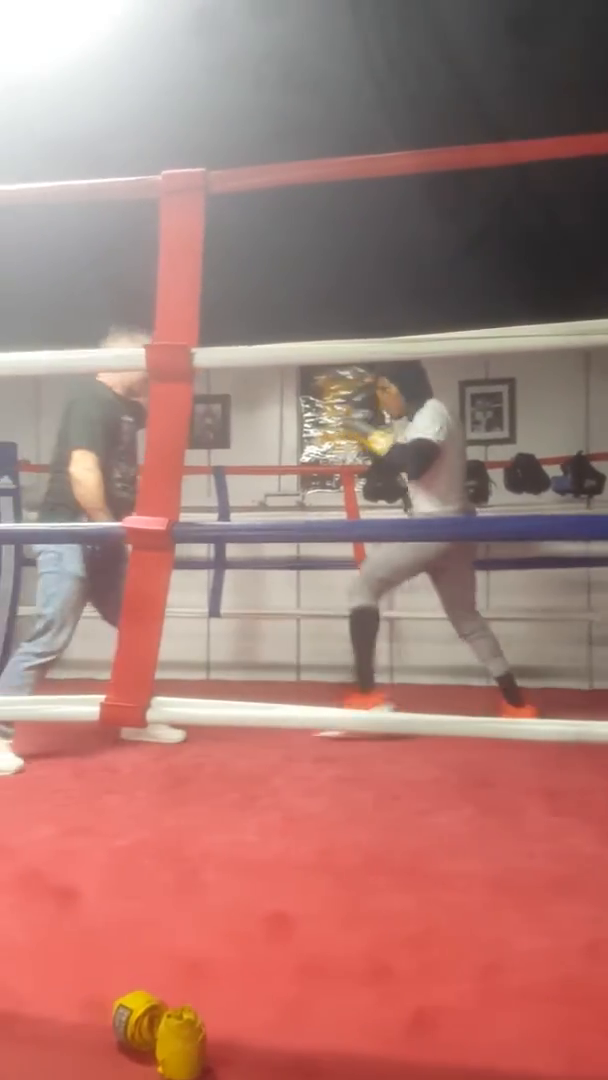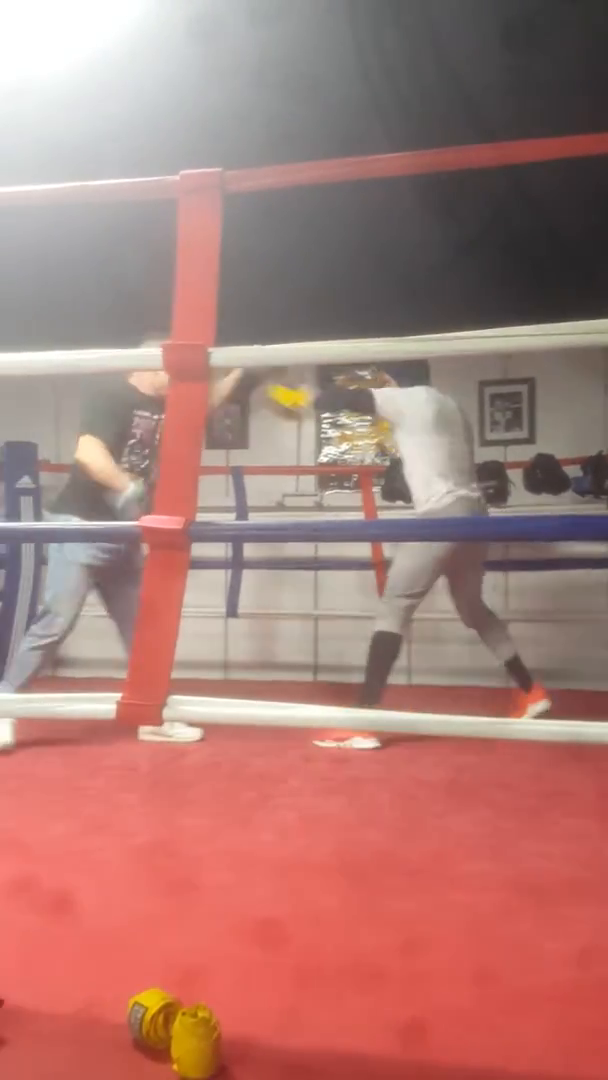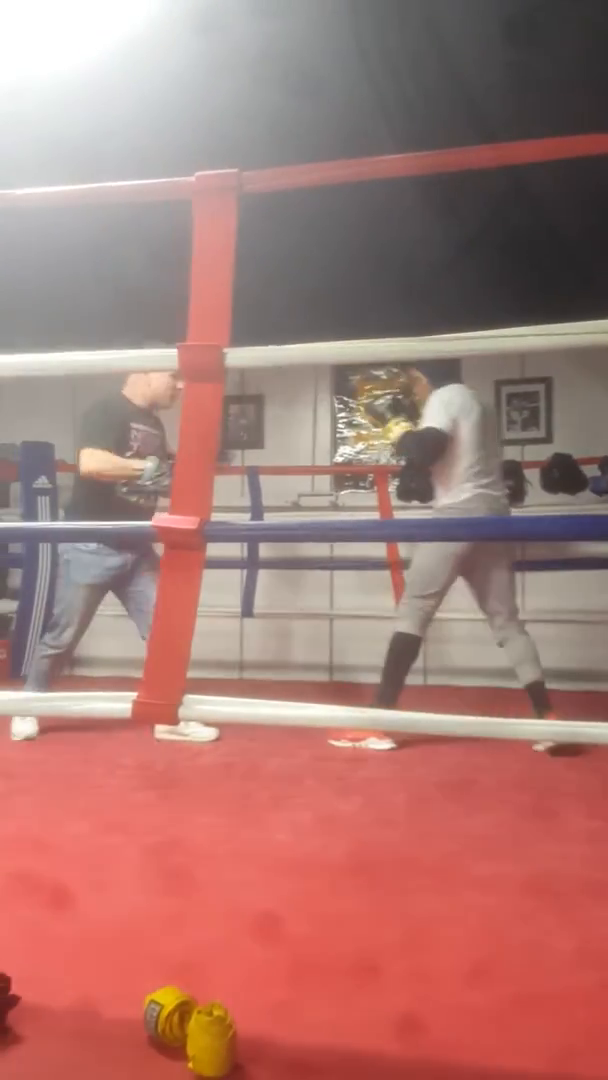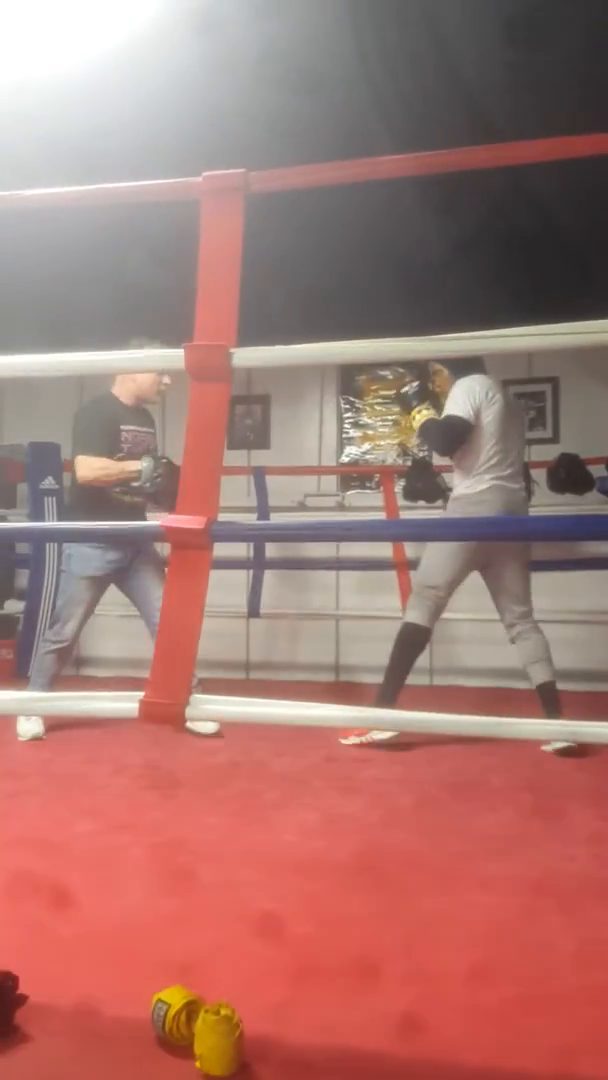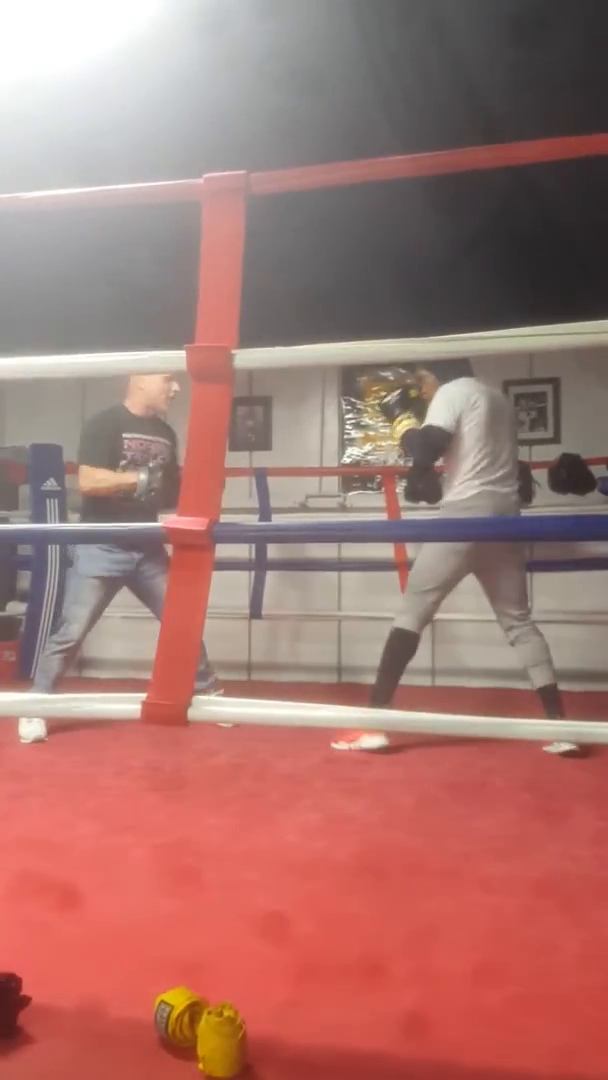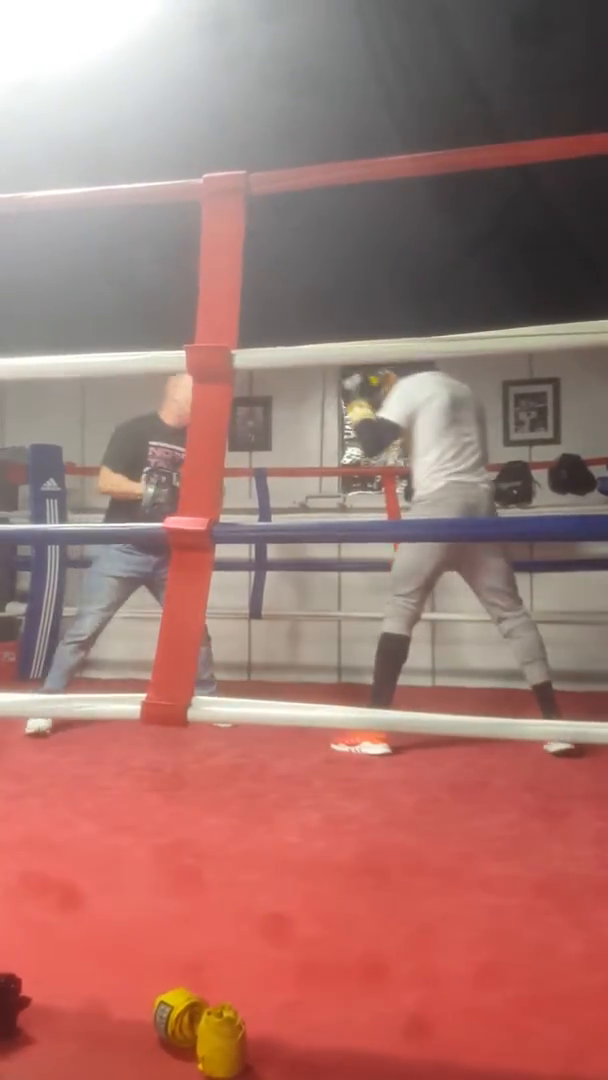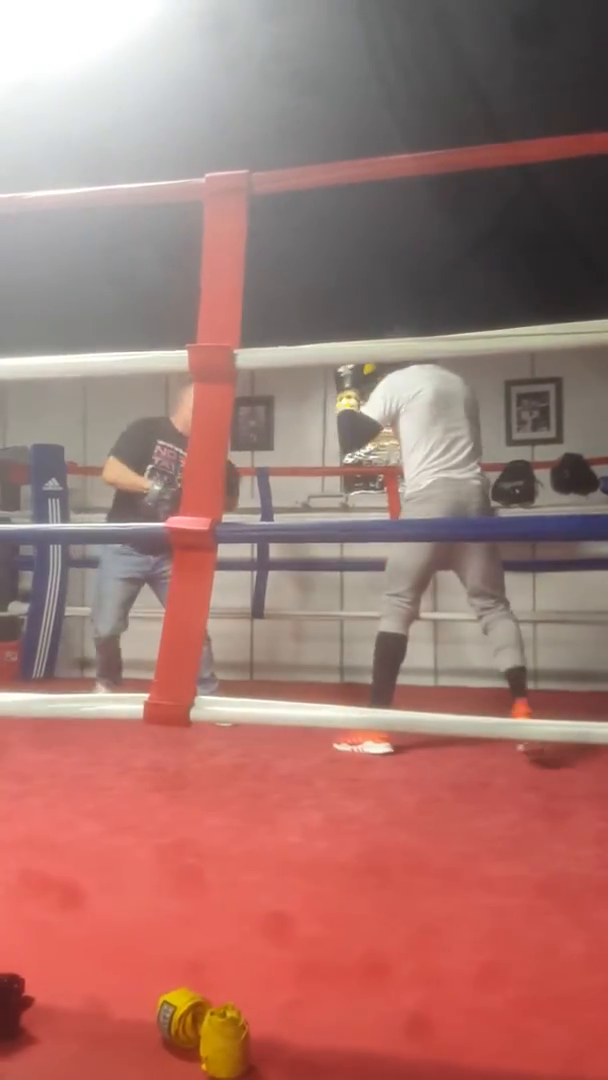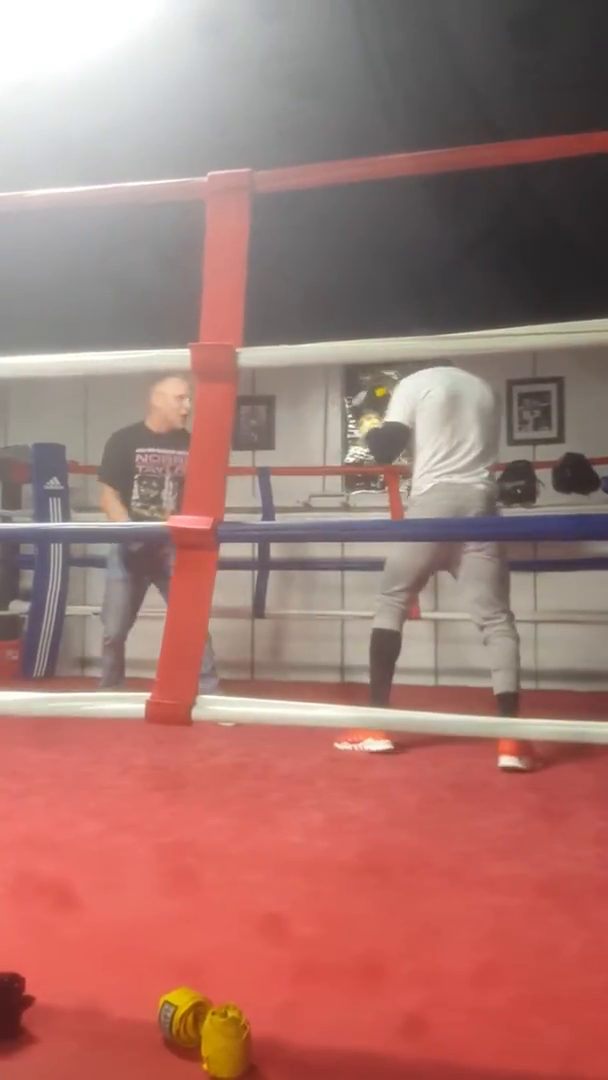
dt=0.2s
person 1, frame 1
left shoulder: (431, 415)
right shoulder: (423, 419)
left elbow: (413, 461)
right elbow: (401, 466)
left wrist: (376, 435)
left knee: (364, 587)
right knee: (466, 618)
left ankle: (366, 695)
right ankle: (517, 705)
person 1, frame 2
left shoulder: (407, 399)
right shoulder: (449, 407)
left elbow: (347, 399)
left hip: (439, 520)
right hip: (472, 514)
left knee: (393, 611)
right knee: (473, 609)
right ankle: (530, 692)
person 1, frame 3
left shoulder: (446, 397)
right shoulder: (479, 405)
left elbow: (424, 453)
left hip: (459, 516)
right hip: (493, 515)
left knee: (413, 611)
right knee: (506, 621)
right ankle: (546, 718)
person 1, frame 4
left shoulder: (469, 387)
right shoulder: (507, 398)
left elbow: (445, 441)
left wrist: (418, 408)
left hip: (475, 508)
right hip: (512, 511)
left knee: (423, 604)
right knee: (520, 618)
left ankle: (381, 712)
right ankle: (554, 721)
person 1, frame 5
left shoulder: (454, 392)
right shoulder: (498, 400)
left elbow: (425, 450)
left wrist: (401, 416)
left hip: (466, 514)
right hip: (505, 514)
left knee: (414, 609)
right knee: (519, 621)
right ankle: (558, 724)
person 1, frame 6
left shoulder: (410, 386)
right shoulder: (461, 391)
left elbow: (372, 444)
left wrist: (358, 402)
left hip: (438, 506)
right hip: (479, 505)
left knee: (401, 609)
right knee: (511, 612)
left ankle: (374, 729)
right ankle: (554, 722)
person 1, frame 7
left shoulder: (397, 382)
right shoulder: (459, 384)
left elbow: (350, 439)
left wrist: (348, 391)
left hip: (429, 502)
right hip: (473, 499)
left knee: (397, 607)
right knee: (493, 605)
left ankle: (375, 729)
right ankle: (522, 708)
person 1, frame 8
left shoulder: (414, 385)
right shoulder: (484, 389)
left elbow: (384, 450)
left wrist: (369, 415)
left hip: (433, 504)
right hip: (479, 504)
left knee: (391, 605)
right knee: (496, 618)
right ankle: (510, 739)
person 2, frame 1
left shoulder: (123, 405)
right shoulder: (94, 400)
left elbow: (153, 409)
right elbow: (82, 471)
right wrist: (106, 526)
left hip: (102, 539)
right hip: (70, 538)
right knee: (49, 639)
person 2, frame 2
left shoulder: (160, 407)
right shoulder: (114, 397)
left elbow: (202, 403)
right elbow: (87, 453)
left wrist: (239, 375)
right wrist: (129, 489)
left hip: (121, 536)
right hip: (82, 528)
right knee: (54, 624)
person 2, frame 3
left shoulder: (154, 421)
right shoulder: (107, 412)
left elbow: (162, 474)
right elbow: (89, 464)
right wrist: (149, 468)
left hip: (135, 546)
right hip: (91, 545)
right knee: (63, 633)
person 2, frame 4
left shoulder: (146, 419)
right shoulder: (96, 413)
right elbow: (87, 471)
left wrist: (168, 487)
right wrist: (143, 467)
left hip: (135, 541)
right hip: (90, 542)
right knee: (64, 630)
person 2, frame 5
left shoulder: (164, 433)
right shoulder: (104, 424)
right elbow: (88, 481)
left wrist: (174, 487)
right wrist: (141, 479)
left hip: (147, 548)
right hip: (102, 548)
right knee: (71, 631)
left ankle: (206, 693)
person 2, frame 6
right shoulder: (135, 431)
right elbow: (106, 481)
right wrist: (150, 491)
left hip: (168, 553)
right hip: (123, 549)
right knee: (85, 627)
left ankle: (207, 700)
person 2, frame 7
right shoulder: (144, 430)
left elbow: (228, 502)
right elbow: (111, 472)
left wrist: (228, 485)
right wrist: (153, 487)
left hip: (169, 554)
right hip: (125, 549)
right knee: (106, 628)
left ankle: (209, 698)
right ankle: (107, 681)
person 2, frame 8
left shoulder: (190, 445)
right shoulder: (124, 441)
right elbow: (108, 496)
left hip: (174, 552)
right hip: (129, 552)
right knee: (114, 631)
left ankle: (210, 694)
right ankle: (110, 694)
